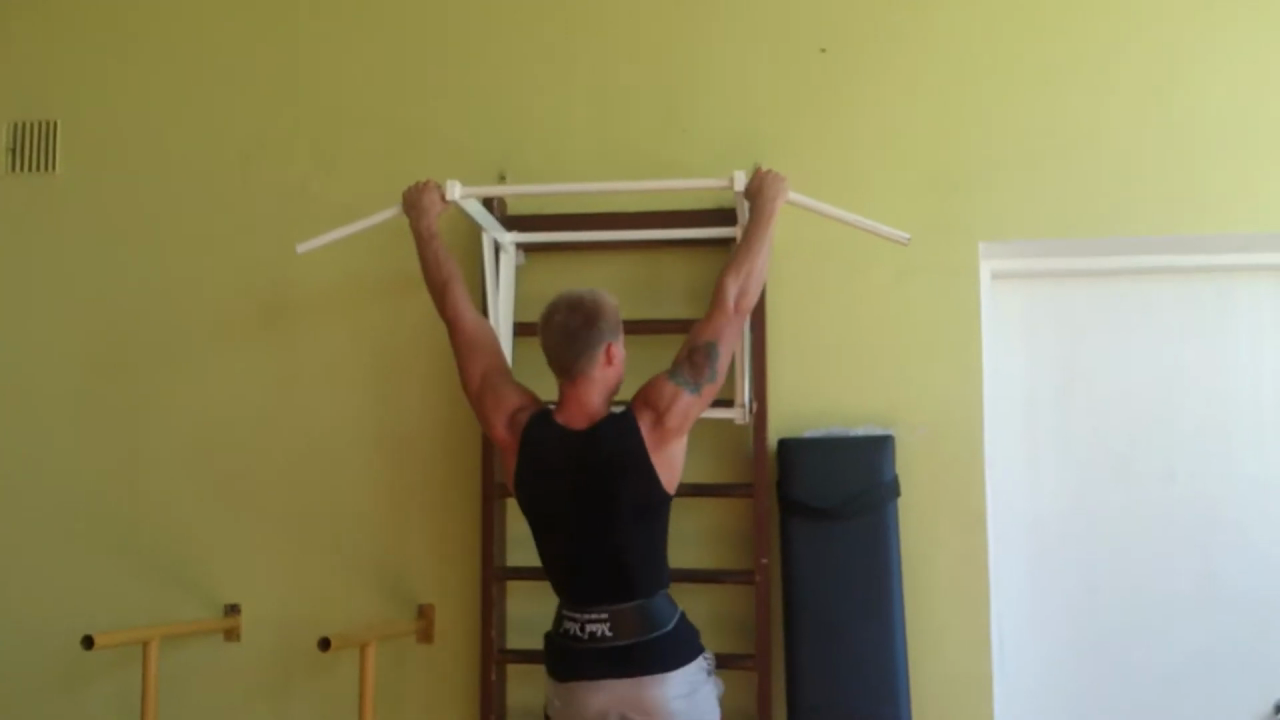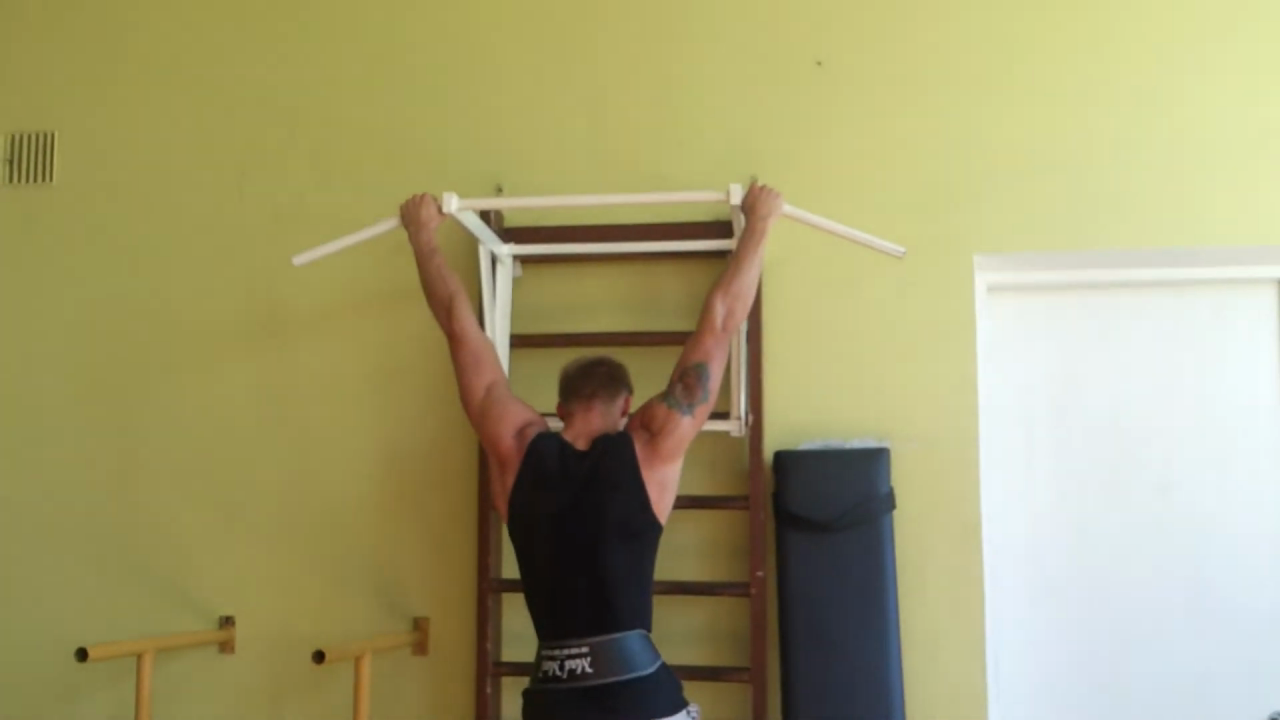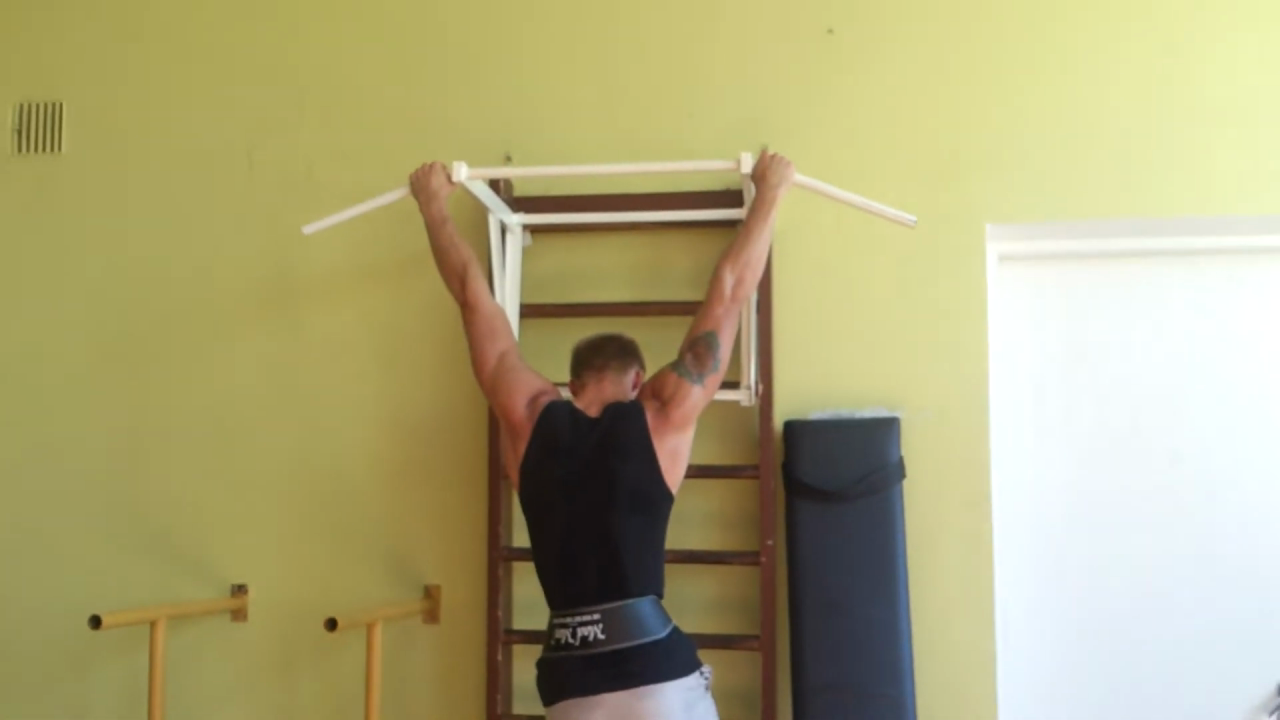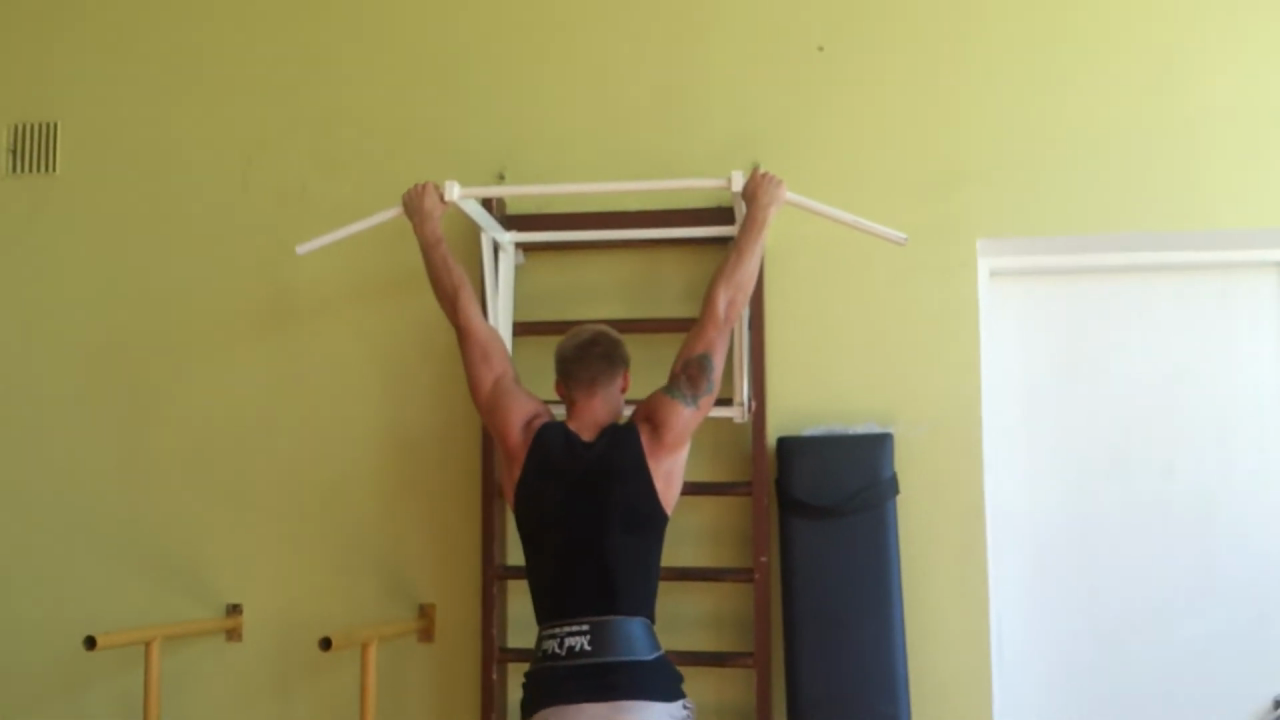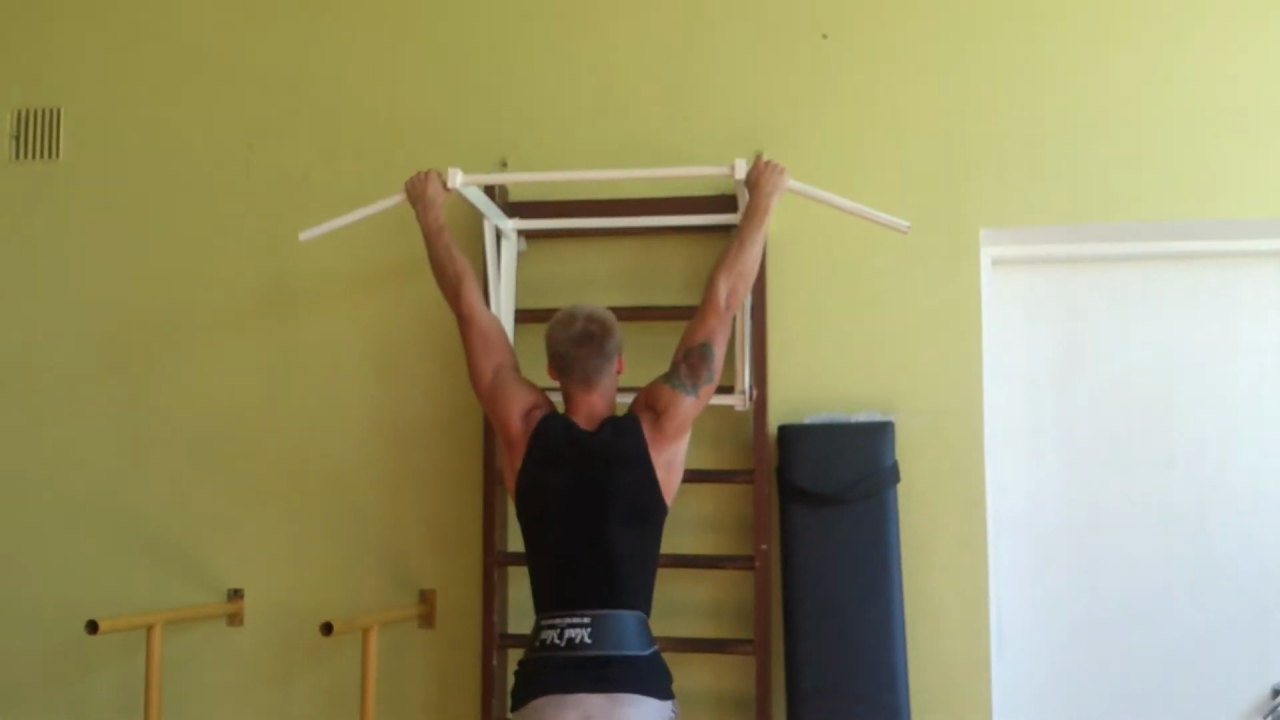
dt=1s
person 1, frame 1
left shoulder: (517, 431)
right shoulder: (655, 425)
left elbow: (460, 315)
right elbow: (732, 305)
left wrist: (424, 223)
right wrist: (764, 207)
left hip: (575, 668)
right hip: (660, 662)
person 1, frame 2
left shoulder: (517, 451)
right shoulder: (651, 450)
left elbow: (461, 326)
right elbow: (719, 322)
left wrist: (423, 235)
right wrist: (758, 223)
person 1, frame 3
left shoulder: (529, 419)
right shoulder: (662, 416)
left elbow: (473, 294)
right elbow: (728, 292)
left wrist: (432, 205)
right wrist: (769, 192)
person 1, frame 4
left shoulder: (524, 440)
right shoulder: (658, 439)
left elbow: (467, 319)
right elbow: (720, 314)
left wrist: (427, 225)
right wrist: (759, 213)
person 1, frame 5
left shoulder: (525, 431)
right shoulder: (658, 429)
left elbow: (470, 306)
right elbow: (721, 302)
left wrist: (430, 212)
right wrist: (762, 201)
